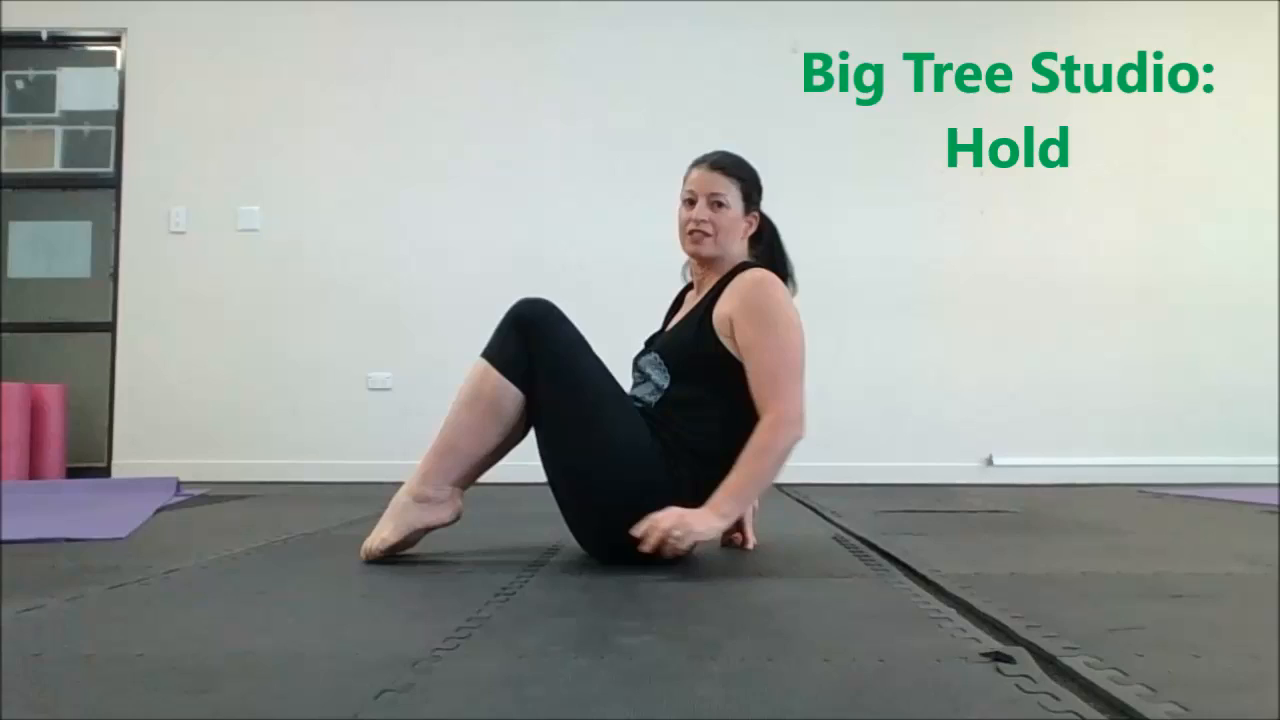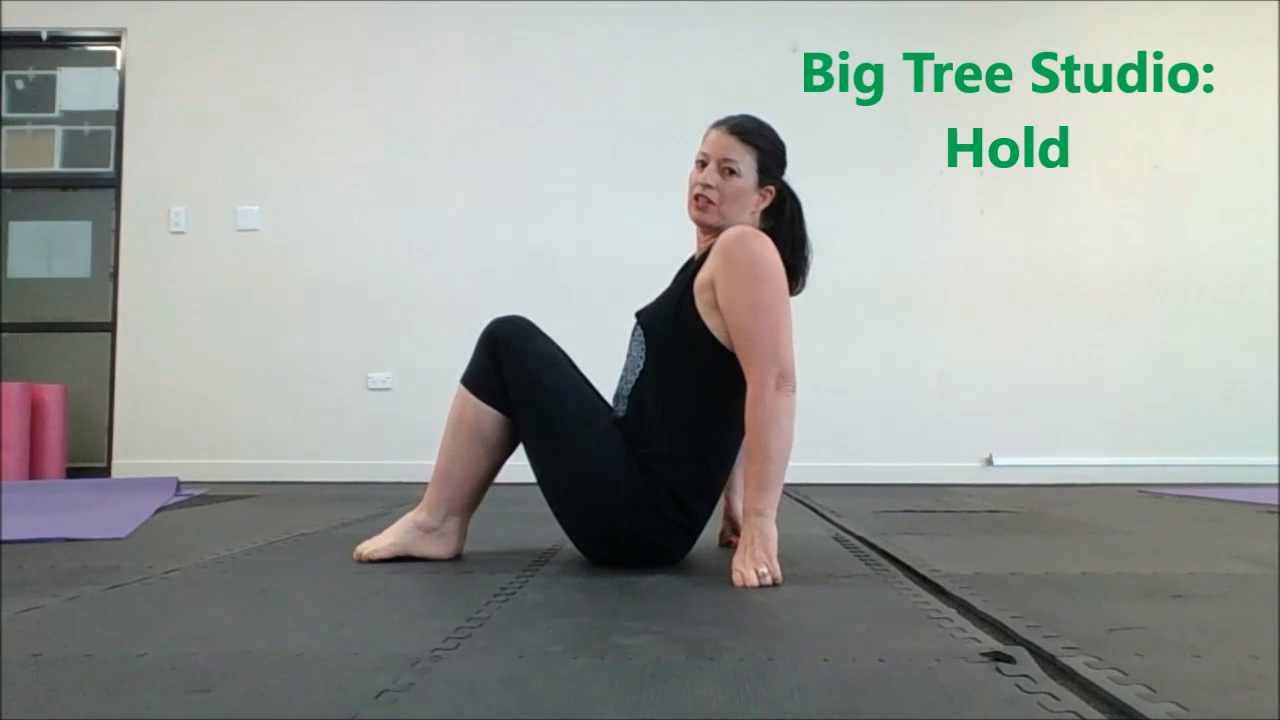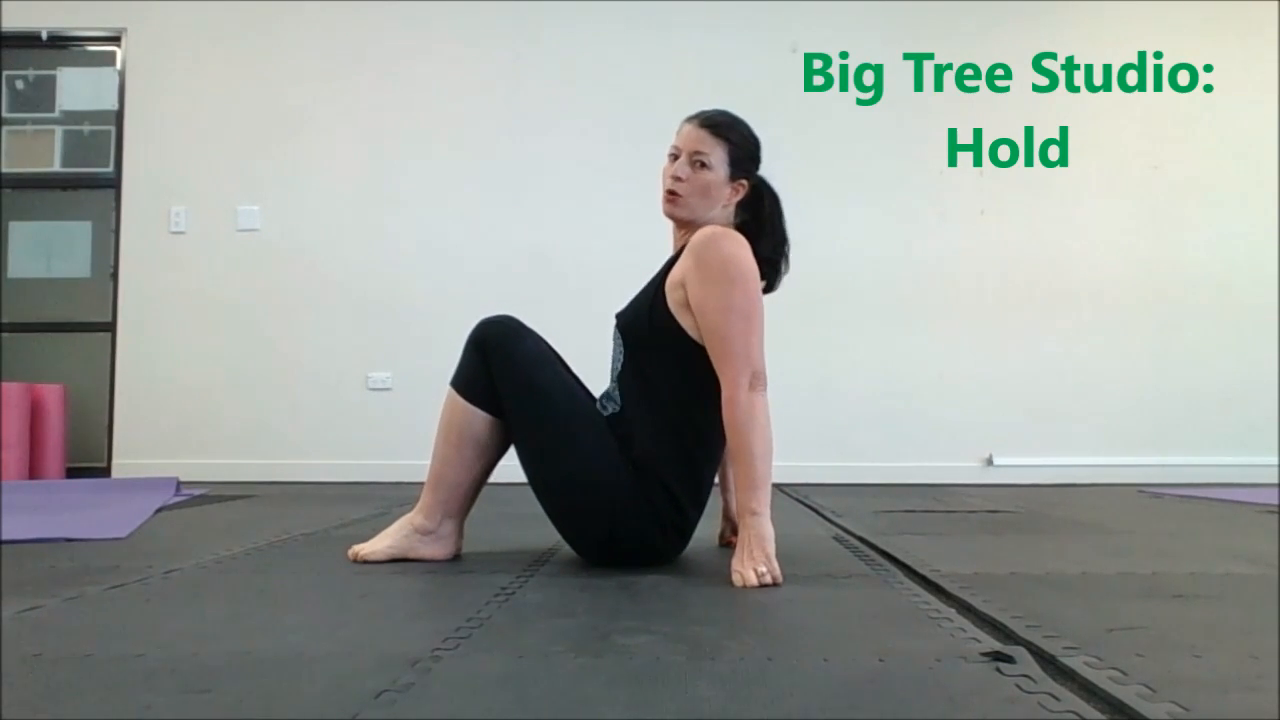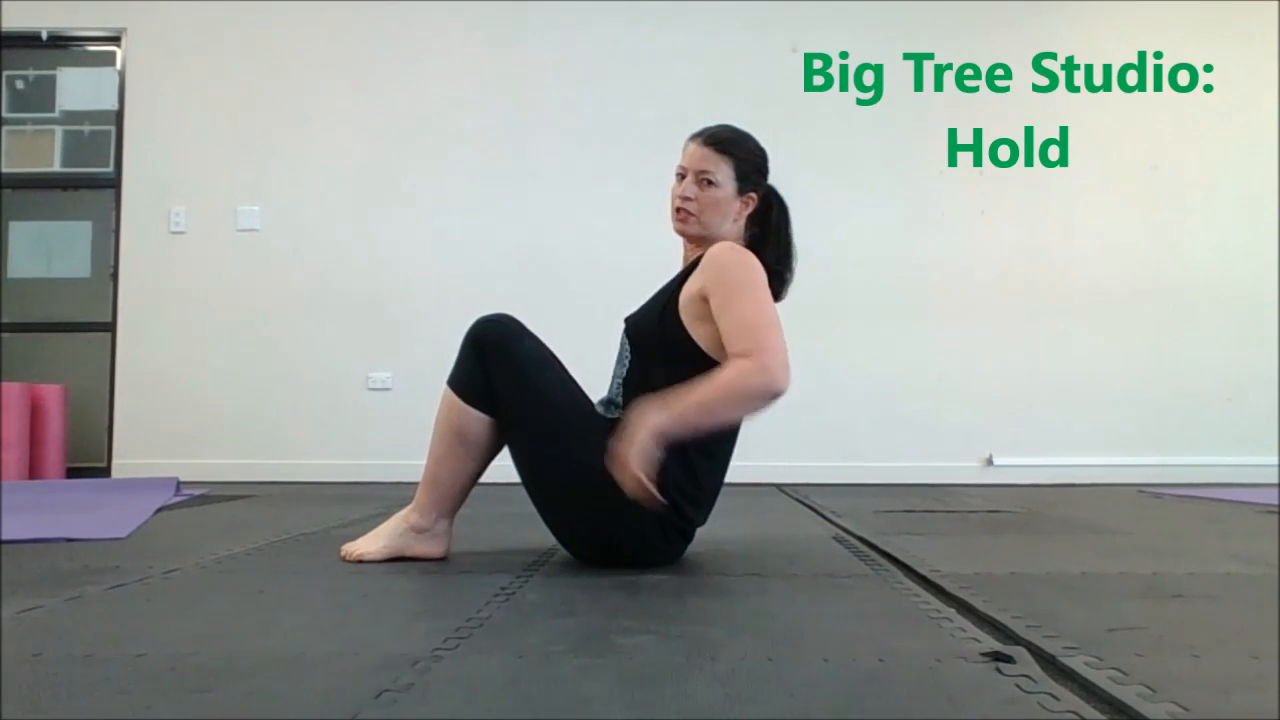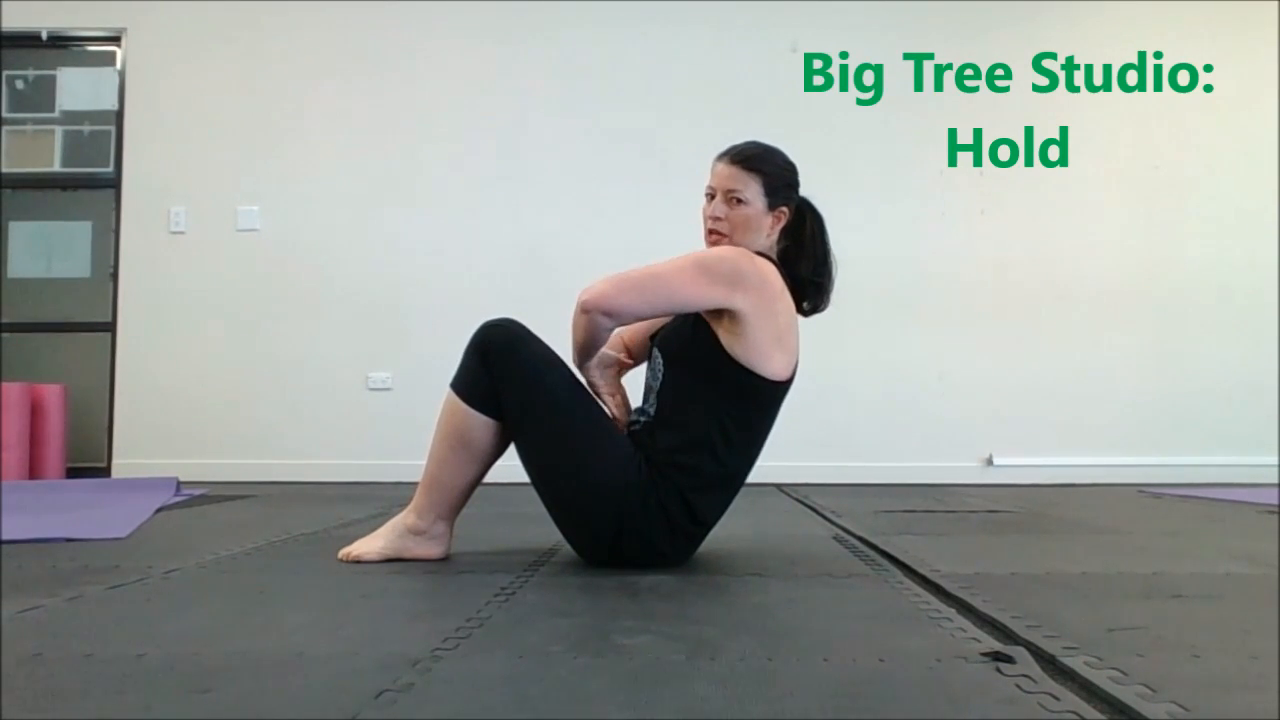
dt=1s
person 1, frame 1
left shoulder: (757, 291)
right shoulder: (689, 298)
left elbow: (785, 419)
left wrist: (713, 514)
right wrist: (728, 505)
left hip: (649, 504)
right hip: (630, 501)
left knee: (534, 323)
left ankle: (428, 494)
right ankle: (438, 490)
person 1, frame 2
left shoulder: (745, 249)
right shoulder: (707, 261)
left elbow: (774, 385)
right elbow: (722, 398)
left wrist: (760, 524)
right wrist: (733, 506)
left hip: (643, 515)
right hip: (639, 506)
left knee: (509, 343)
right knee: (513, 347)
left ankle: (436, 525)
right ankle: (443, 519)
person 1, frame 3
left shoulder: (717, 249)
right shoulder: (692, 261)
left elbow: (747, 386)
right elbow: (712, 396)
left wrist: (756, 522)
right wrist: (734, 509)
left hip: (632, 515)
right hip: (633, 504)
left knee: (498, 344)
right knee: (502, 347)
left ankle: (432, 528)
right ankle: (439, 523)
person 1, frame 4
left shoulder: (731, 264)
right shoulder: (703, 273)
left elbow: (768, 375)
left wrist: (653, 425)
left hip: (632, 518)
left knee: (496, 342)
right knee: (502, 350)
left ankle: (424, 526)
right ankle: (429, 519)
person 1, frame 5
left shoulder: (743, 273)
right shoulder: (724, 295)
left elbow: (598, 302)
right elbow: (621, 342)
left wrist: (588, 362)
right wrist: (602, 365)
left hip: (644, 517)
right hip: (649, 511)
left knee: (500, 347)
right knee: (506, 354)
left ankle: (423, 527)
right ankle: (430, 521)
